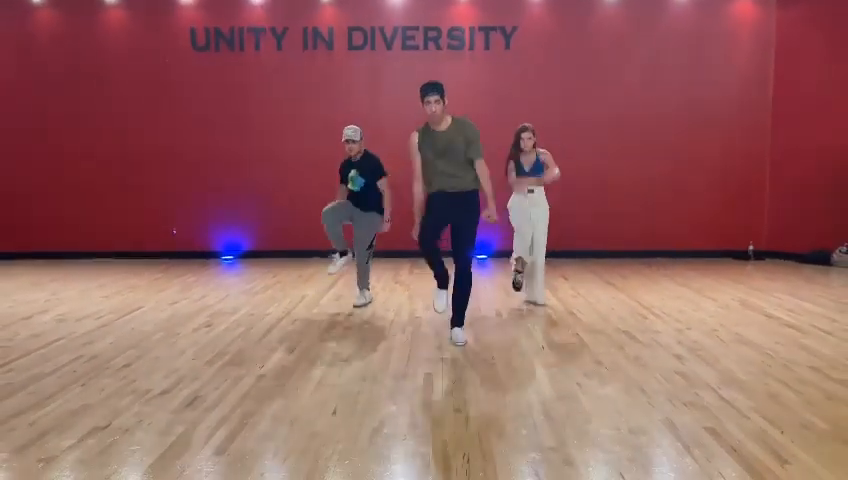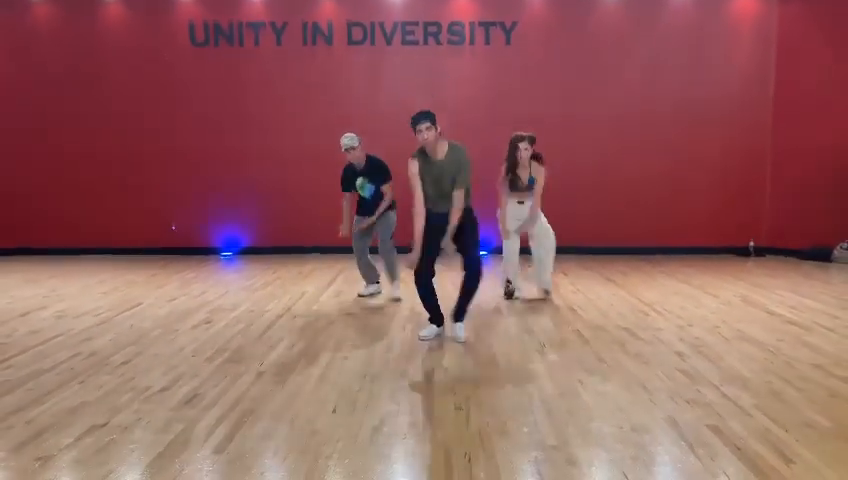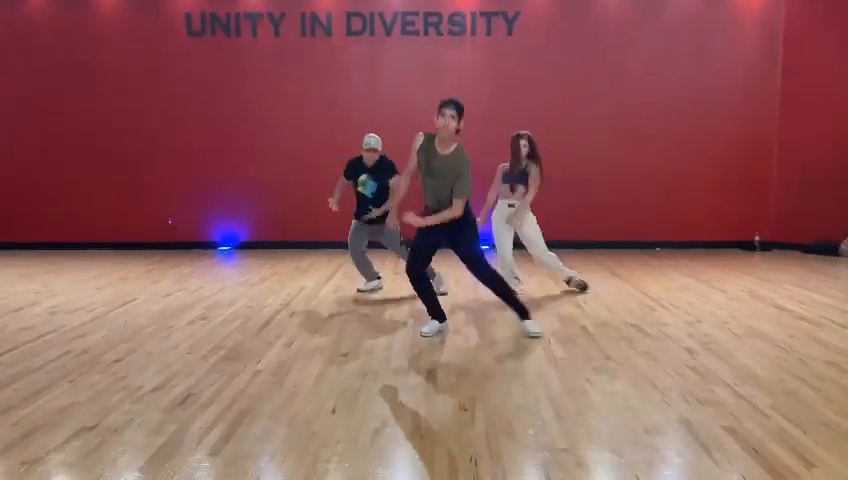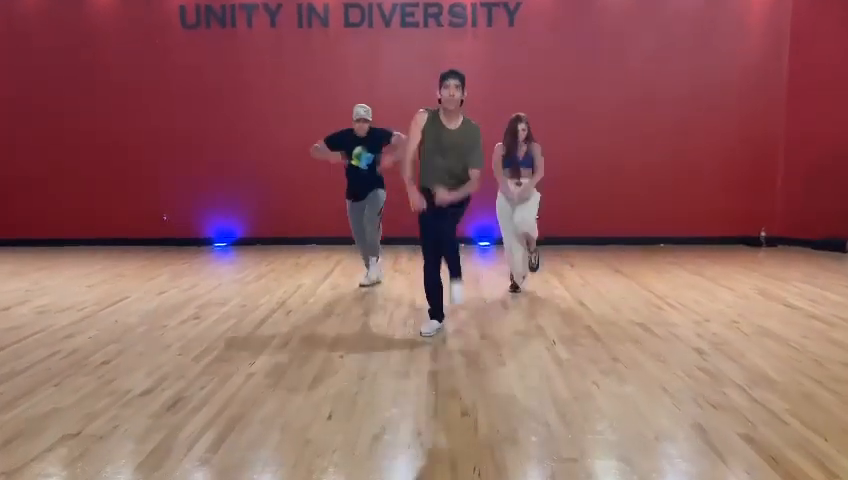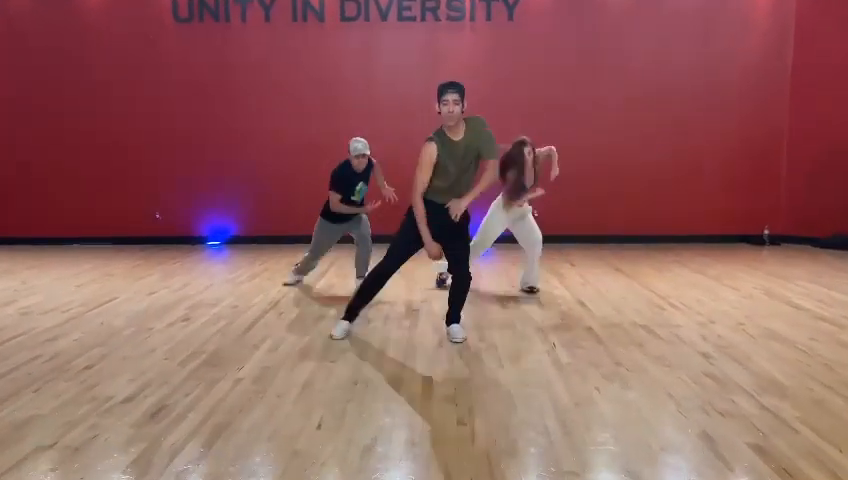
dt=0.4s
person 1, frame 1
left shoulder: (466, 128)
right shoulder: (418, 137)
left elbow: (481, 167)
right elbow: (418, 179)
left wrist: (491, 204)
right wrist: (416, 220)
left hip: (467, 200)
right hip: (437, 200)
left knee: (464, 262)
right knee: (426, 242)
left ankle: (457, 324)
right ankle: (443, 284)
person 1, frame 2
left shoulder: (459, 154)
right shoulder: (415, 162)
left elbow: (460, 198)
right elbow: (419, 203)
left wrist: (449, 237)
right wrist: (417, 248)
left hip: (461, 218)
right hip: (433, 220)
left knee: (474, 270)
right knee: (422, 275)
left ankle: (458, 319)
right ankle: (436, 322)
person 1, frame 3
left shoulder: (462, 161)
right shoulder: (422, 141)
left elbow: (456, 210)
right elbow: (407, 174)
left wrist: (420, 220)
right wrist: (393, 206)
left hip: (461, 219)
right hip: (431, 216)
left knee: (481, 270)
right knee: (414, 269)
left ankle: (524, 316)
right ankle: (437, 318)
person 1, frame 4
left shoulder: (472, 132)
right shoulder: (423, 118)
left elbow: (474, 181)
right elbow: (408, 158)
left wrist: (452, 195)
right wrist: (411, 188)
left hip: (455, 196)
right hip: (426, 196)
left knee: (445, 237)
right knee: (430, 259)
left ankle: (455, 276)
right ankle: (436, 316)
person 1, frame 5
left shoulder: (479, 127)
right shoulder: (433, 146)
left elbow: (491, 169)
right elbow: (416, 195)
left wrist: (466, 199)
right wrist: (428, 240)
left hip: (457, 211)
right hip: (425, 210)
left knee: (461, 273)
right knee: (387, 266)
left ankle: (453, 321)
right ankle: (349, 317)
person 2, frame 1
left shoulder: (543, 154)
right shoulder: (513, 159)
left elbow: (555, 171)
right elbow: (512, 181)
left wrist: (551, 175)
left hip: (539, 201)
right hip: (519, 200)
left knee: (539, 247)
right knee: (523, 233)
left ankle: (535, 295)
person 2, frame 2
left shoulder: (538, 169)
right shoulder: (507, 168)
left elbow: (537, 197)
right elbow: (503, 198)
left wrist: (530, 223)
right wrist: (503, 223)
left hip: (530, 208)
right hip: (509, 208)
left knee: (547, 241)
right knee: (511, 249)
left ankle: (544, 282)
right ankle: (510, 284)
person 2, frame 3
left shoulder: (532, 167)
right shoulder: (503, 168)
left elbow: (532, 192)
right elbow: (493, 192)
left wrist: (519, 213)
right wrist: (483, 214)
left hip: (522, 213)
right hip: (501, 212)
left knee: (540, 251)
right knee: (503, 254)
left ankle: (569, 276)
right ankle: (513, 283)
person 2, frame 4
left shoulder: (534, 147)
right shoulder: (501, 148)
left elbow: (540, 172)
right elbow: (497, 172)
left wrist: (527, 188)
right wrist: (509, 194)
left hip: (528, 193)
right hip: (506, 194)
left knee: (523, 221)
right knee: (510, 239)
left ankle: (531, 243)
right ankle: (517, 277)
person 2, frame 5
left shoulder: (534, 158)
right shoulder: (512, 172)
left elbow: (551, 149)
right elbow: (509, 201)
left wrist: (554, 166)
right wrist: (531, 195)
left hip: (521, 210)
right hip: (503, 209)
left knee: (535, 242)
right knee: (479, 244)
left ankle: (529, 283)
right ankle: (446, 270)
person 3, frame 1
left shoulder: (373, 162)
right shoulder: (345, 165)
left elbow: (385, 192)
left wrist: (386, 219)
right wrist: (337, 208)
left hip: (371, 212)
right hip: (351, 206)
left knee: (363, 252)
right knee: (328, 215)
left ankle: (364, 291)
right ankle: (342, 254)
person 3, frame 2
left shoulder: (378, 166)
right shoulder: (347, 173)
left elbow: (389, 195)
right elbow: (347, 199)
left wrist: (374, 217)
right wrist: (346, 223)
left hip: (384, 212)
right hip: (363, 215)
left knee: (385, 246)
right knee: (359, 250)
left ankle: (394, 282)
right ankle: (373, 283)
person 3, frame 3
left shoulder: (386, 165)
right shoulder: (353, 164)
right elbow: (344, 181)
left wrist: (382, 210)
right wrist: (335, 198)
left hip: (383, 218)
right hip: (362, 218)
left knee: (402, 251)
right knee: (355, 248)
left ankle: (435, 278)
right ankle: (373, 279)
person 3, frame 4
left shoulder: (379, 134)
right shoulder: (342, 137)
left elbow: (402, 139)
right elbow: (315, 150)
left wrist: (390, 156)
right wrist: (331, 157)
left hip: (375, 191)
right hip: (354, 194)
left knee: (372, 222)
right knee: (360, 237)
left ankle: (375, 258)
right ankle: (372, 269)
person 3, frame 5
left shoulder: (368, 163)
right shoulder: (340, 173)
right elbow: (334, 204)
left wrist: (383, 185)
right wrist: (361, 209)
left hip: (356, 215)
right hip: (332, 218)
left knee: (365, 244)
right knee: (315, 252)
left ankle: (361, 278)
right ankle: (298, 272)
